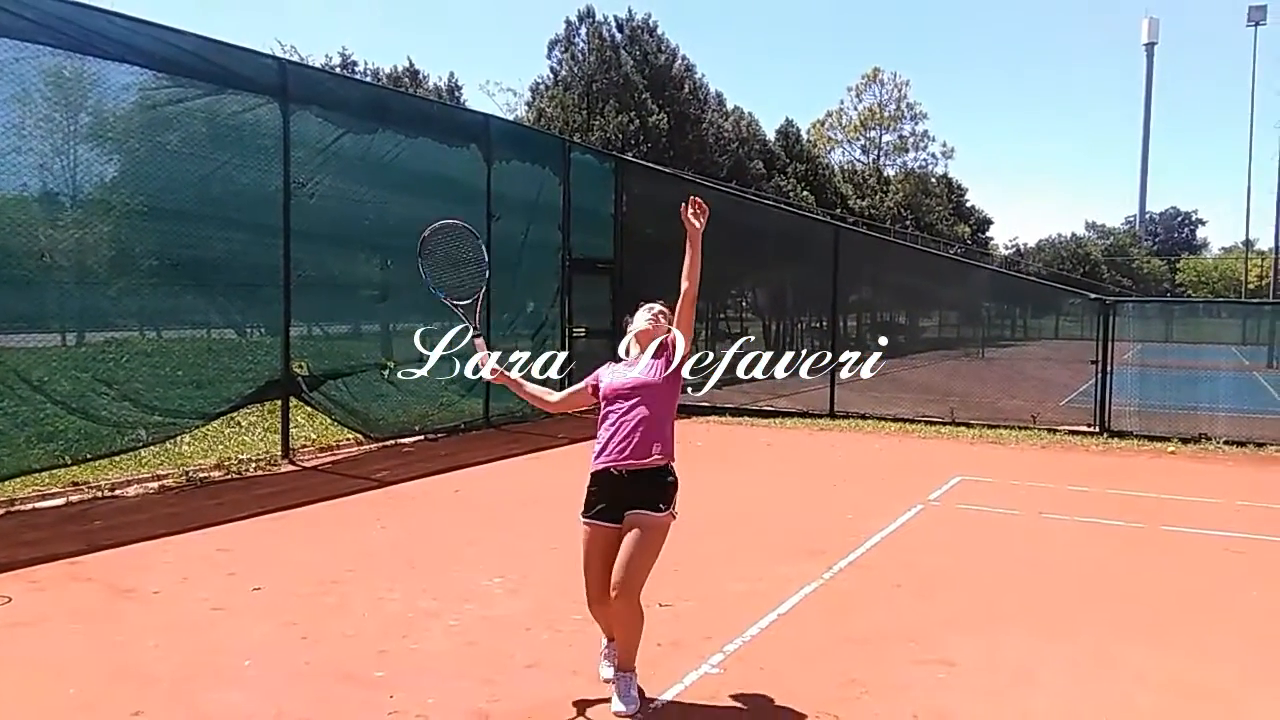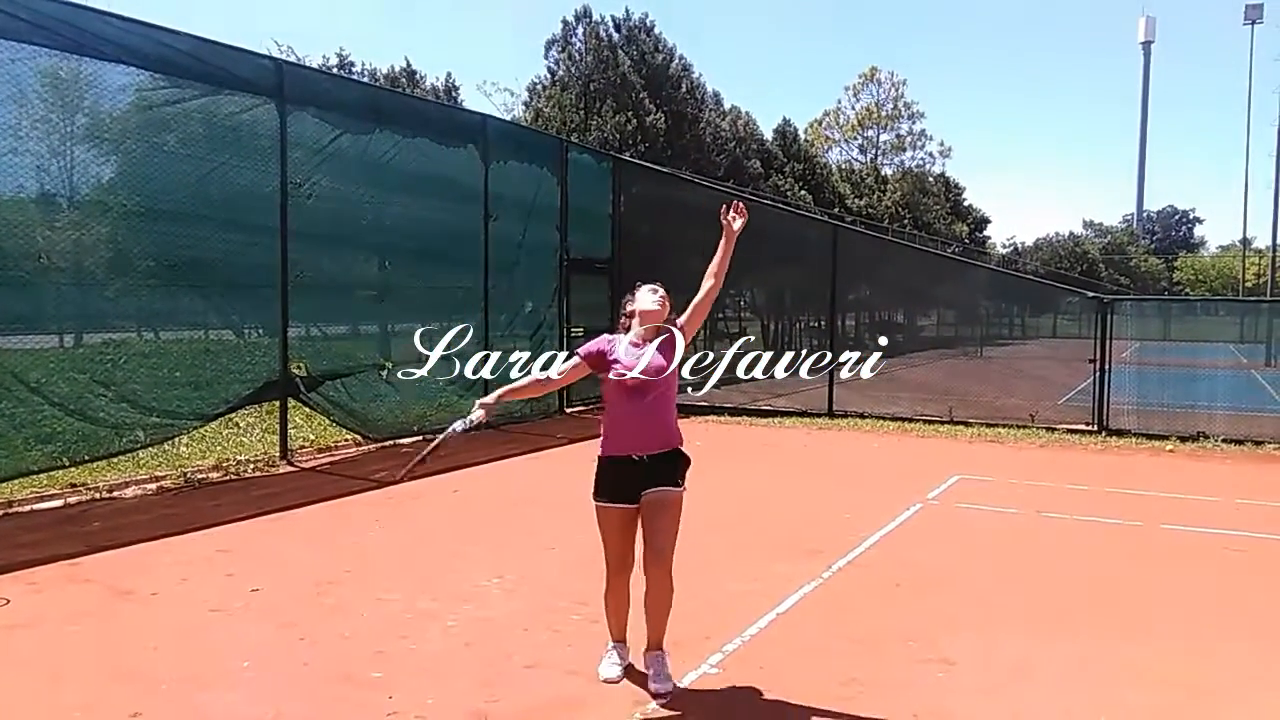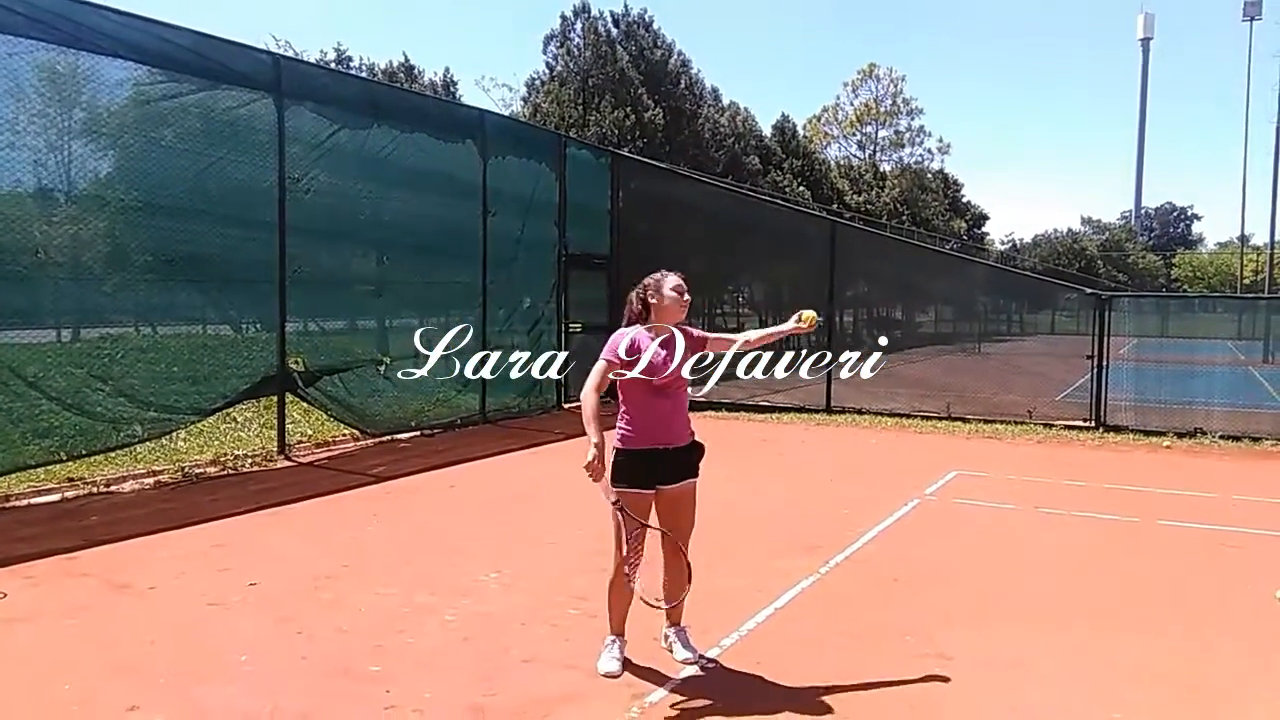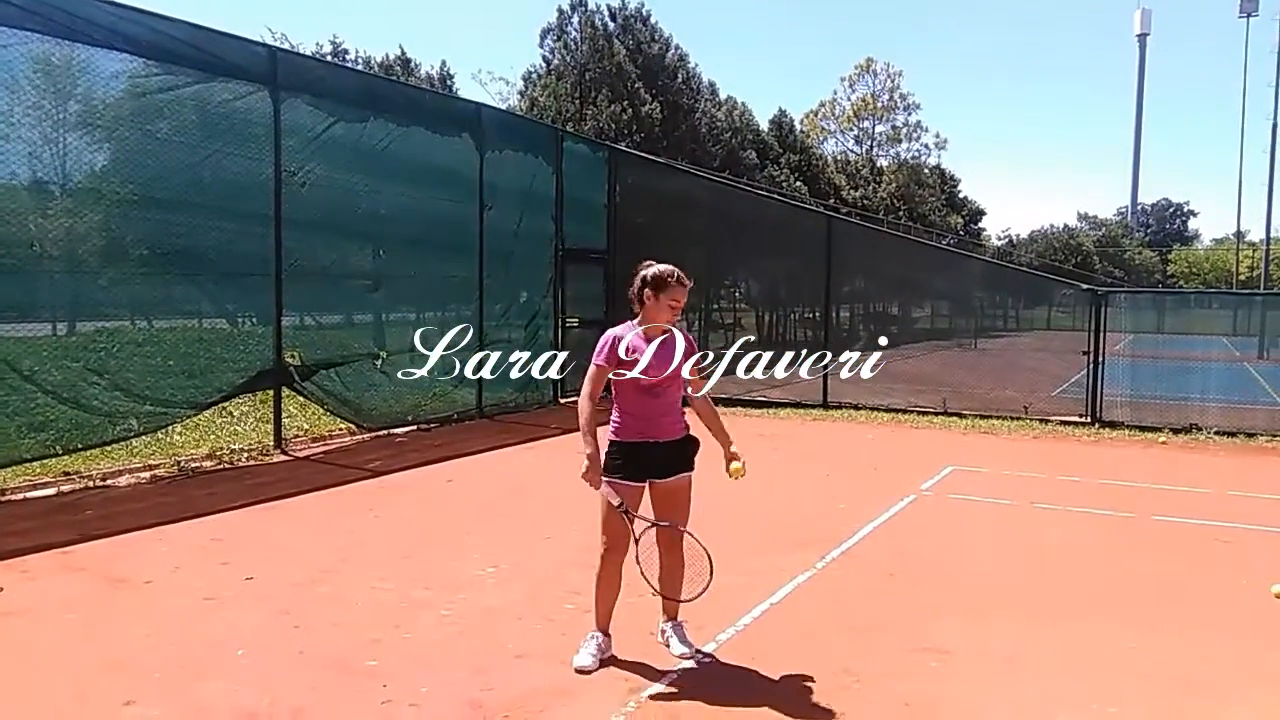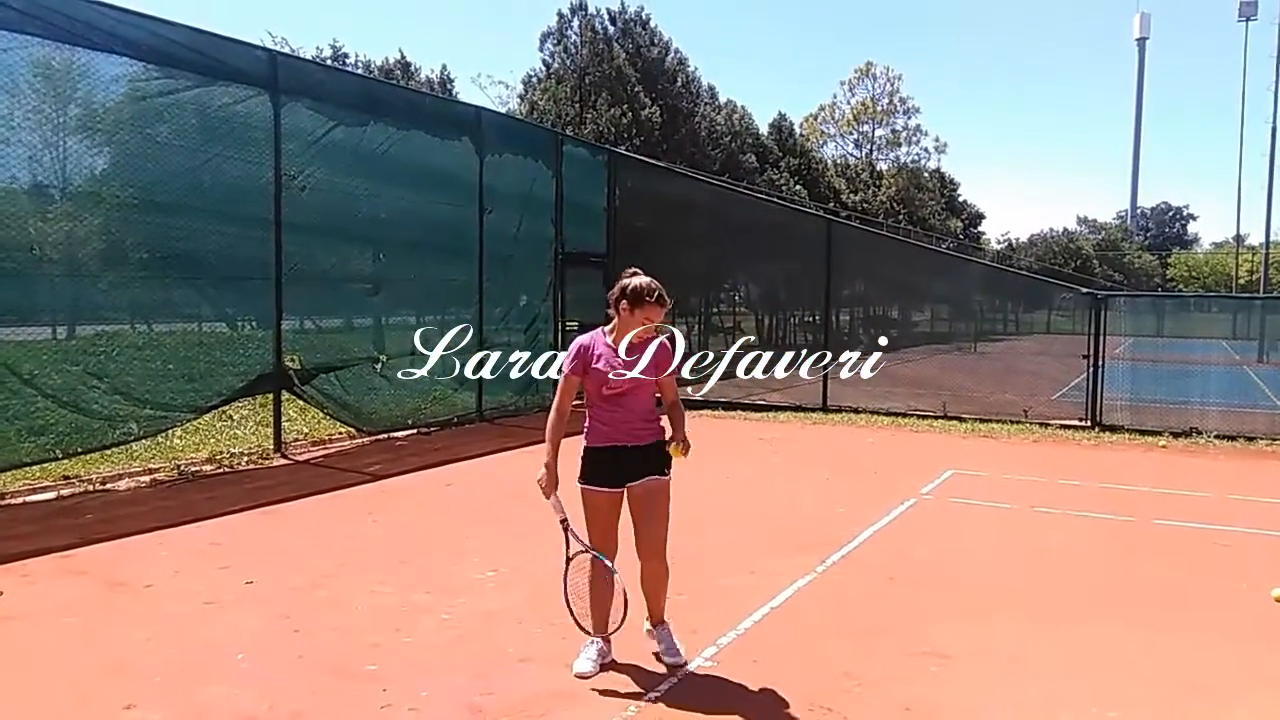
dt=0.3s
person 1, frame 1
left shoulder: (670, 358)
right shoulder: (607, 372)
left elbow: (688, 296)
right elbow: (555, 401)
left wrist: (694, 238)
right wrist: (509, 379)
left hip: (651, 485)
right hip: (604, 485)
left knee: (623, 591)
right knee: (597, 597)
left ankle: (625, 674)
right ankle: (613, 643)
person 1, frame 2
left shoulder: (673, 340)
right shoulder: (605, 345)
left elbow: (707, 293)
right elbow: (549, 380)
left wrist: (729, 239)
right wrist: (496, 397)
left hip: (664, 465)
right hip: (615, 466)
left knee: (659, 569)
right knee: (617, 569)
left ankle: (656, 654)
right ankle: (617, 645)
person 1, frame 3
left shoulder: (686, 339)
right shoulder: (626, 339)
left elbow: (740, 341)
right elbow: (591, 391)
left wrist: (787, 327)
right wrist: (595, 442)
left hip: (679, 455)
right hip: (634, 459)
left knee: (677, 553)
right knee: (625, 559)
left ankle: (675, 630)
right ankle: (614, 641)
person 1, frame 4
left shoulder: (681, 340)
right shoulder: (617, 339)
left elbow: (698, 397)
right elbow: (588, 398)
left wrist: (726, 443)
right wrist: (590, 453)
left hip: (674, 449)
right hip: (626, 451)
left knee: (674, 546)
right knee: (613, 548)
left ankle: (671, 625)
right ankle: (599, 635)
person 1, frame 5
left shoulder: (660, 349)
right shoulder: (586, 346)
left elbow: (671, 400)
right elbow: (560, 409)
left wrist: (679, 433)
right wrist: (550, 464)
left hip: (648, 454)
right hip: (601, 457)
left knee: (653, 554)
right knee: (601, 554)
left ankle: (658, 627)
right ankle: (598, 641)
